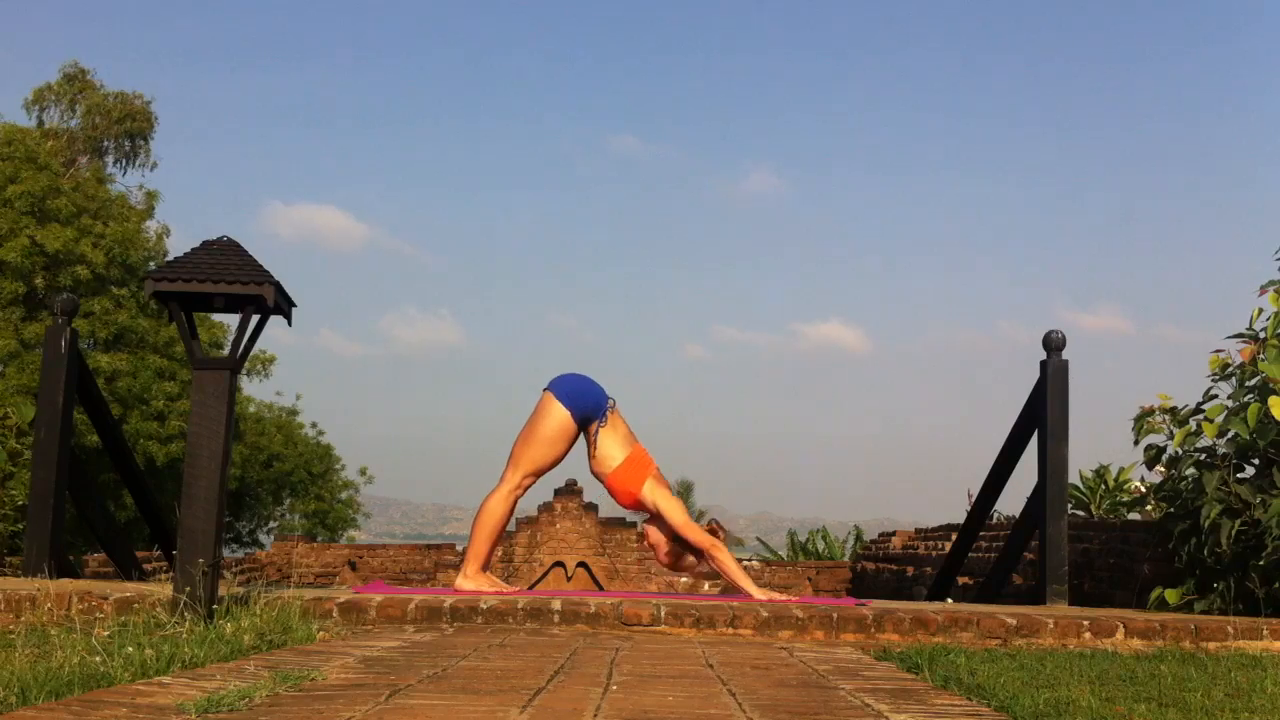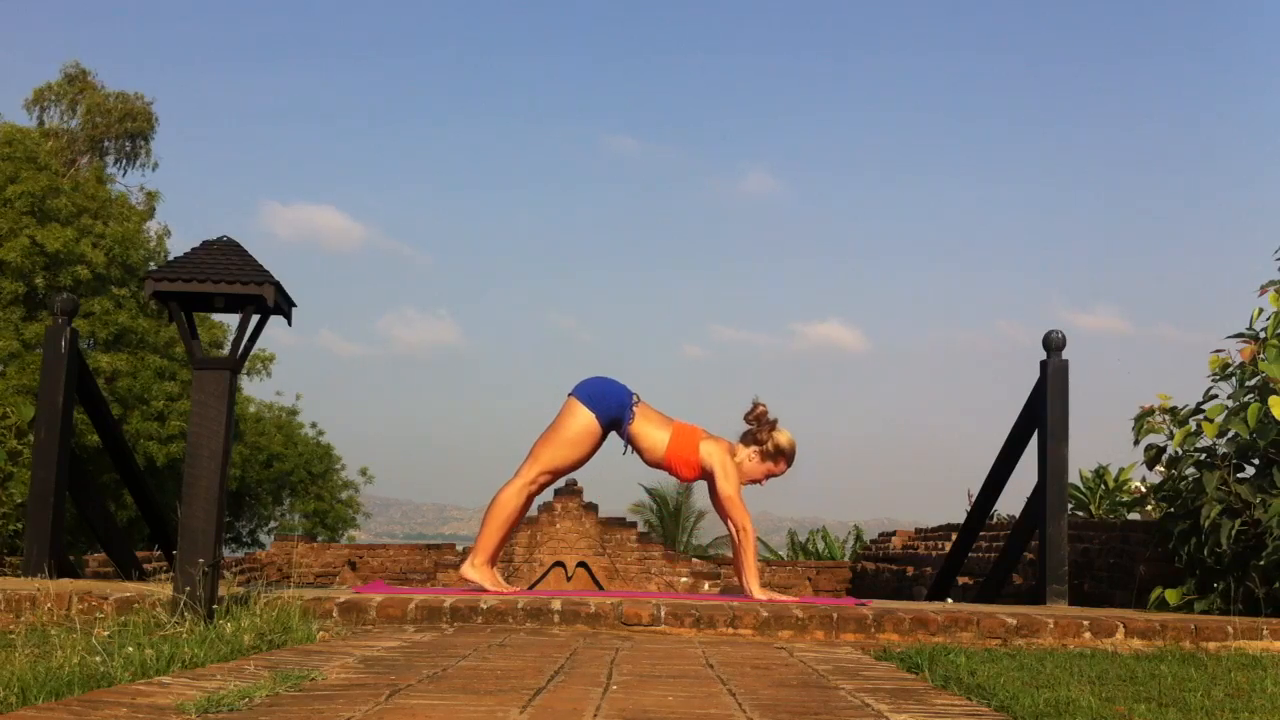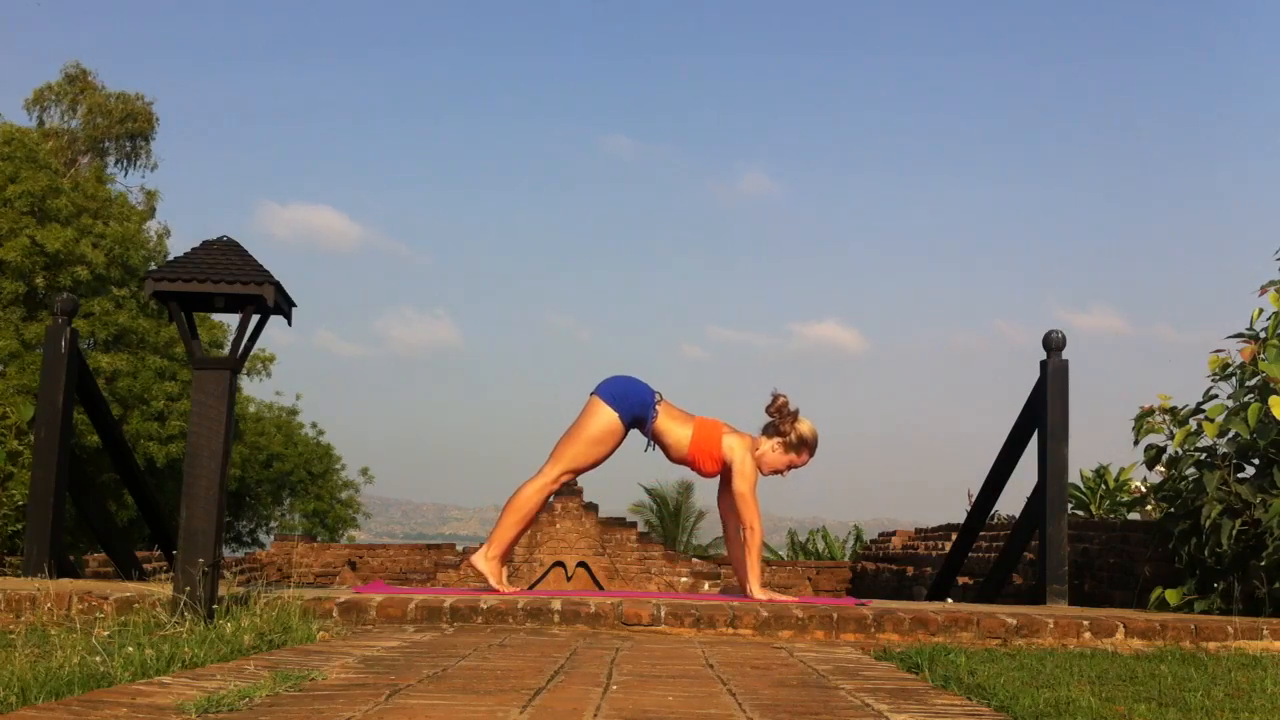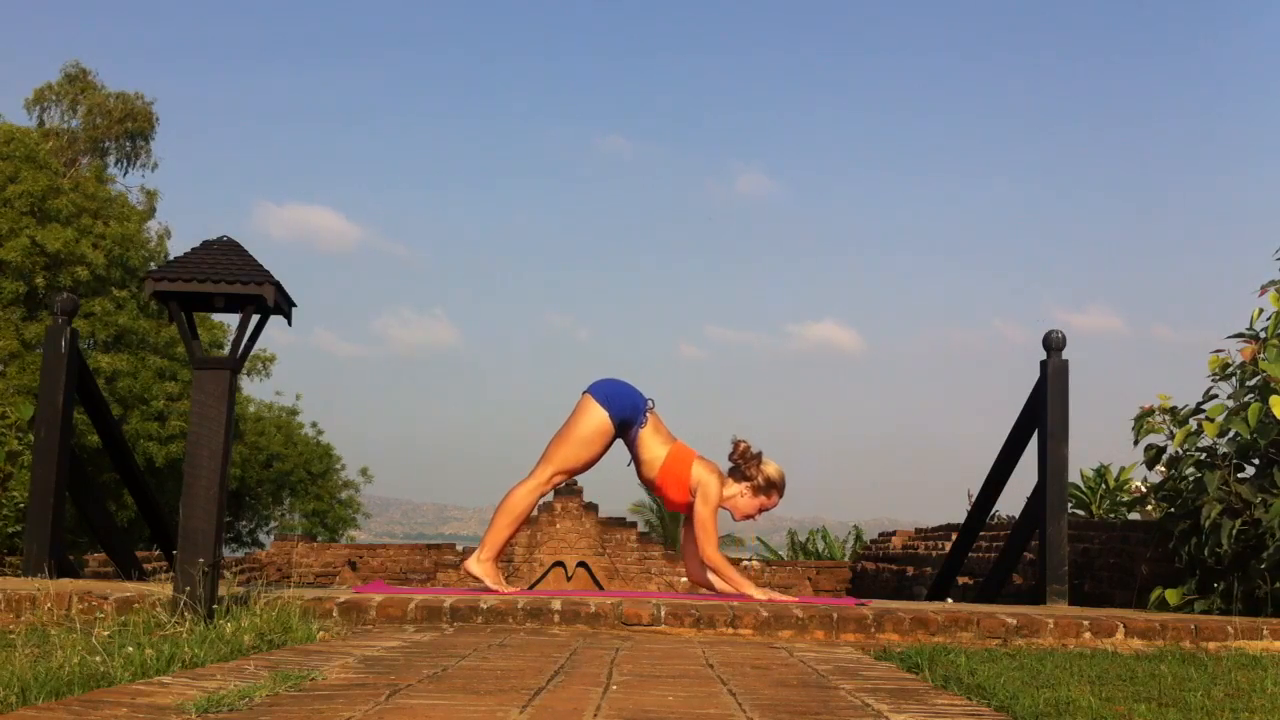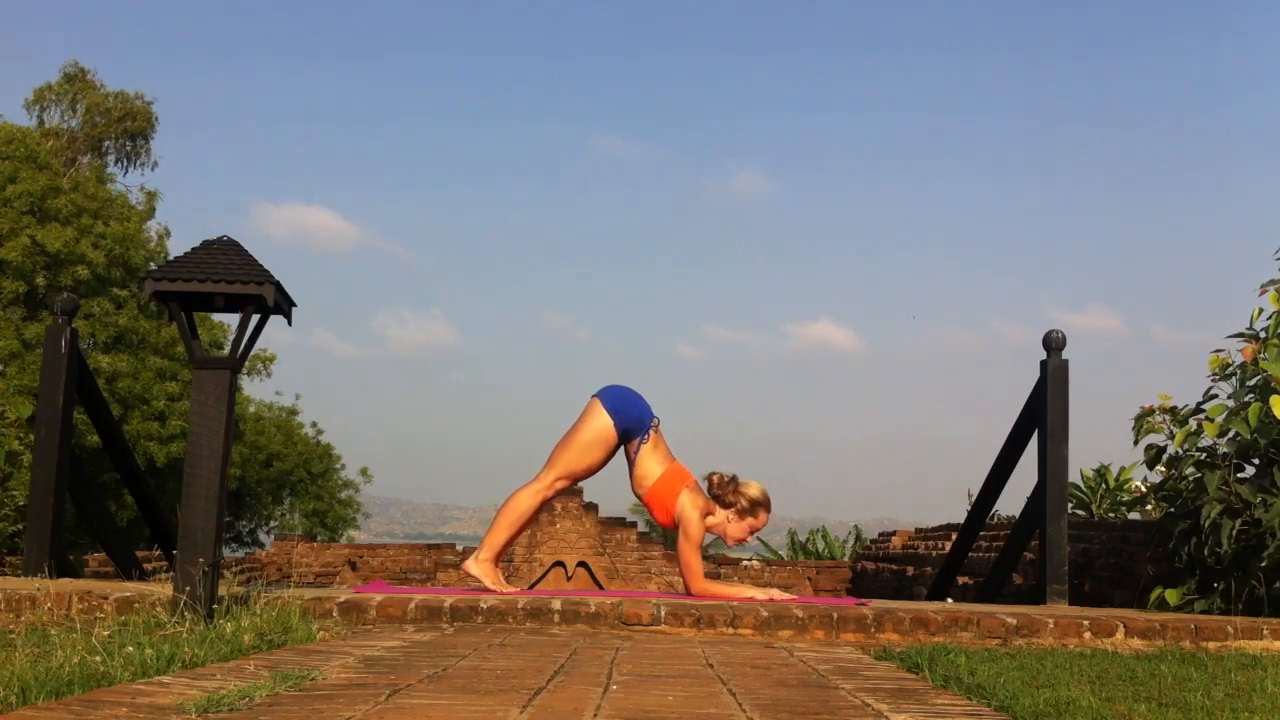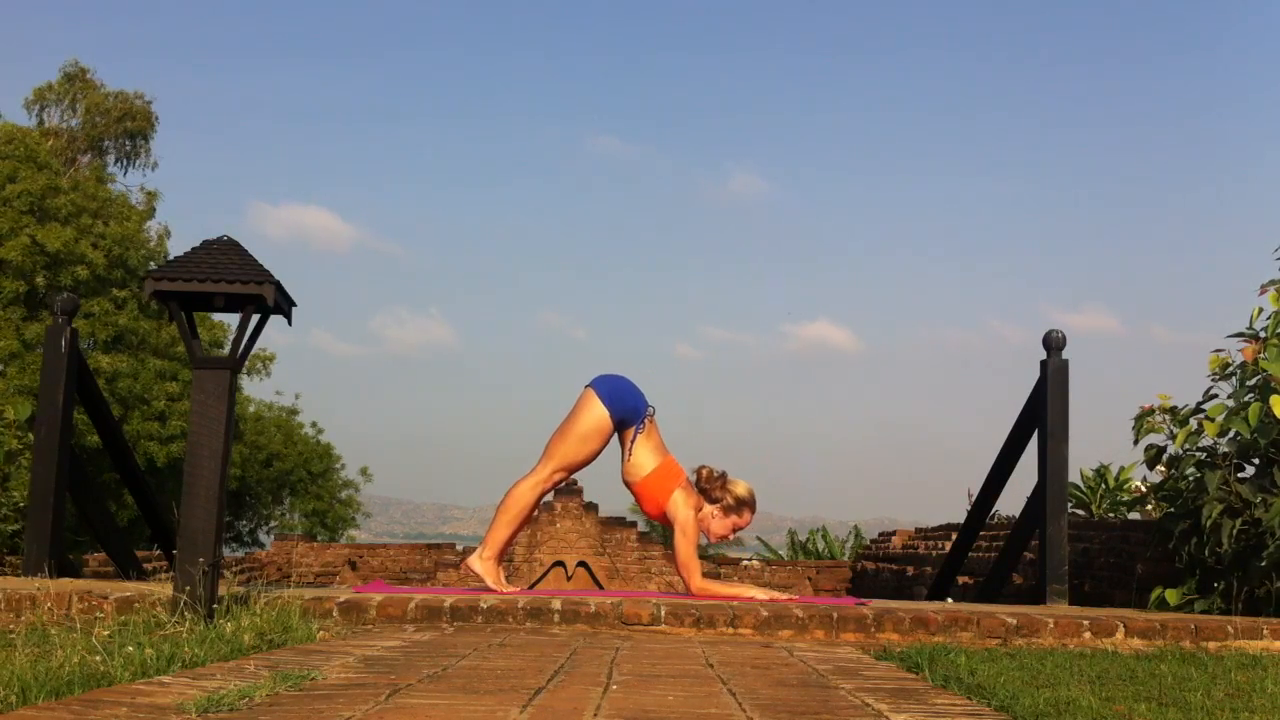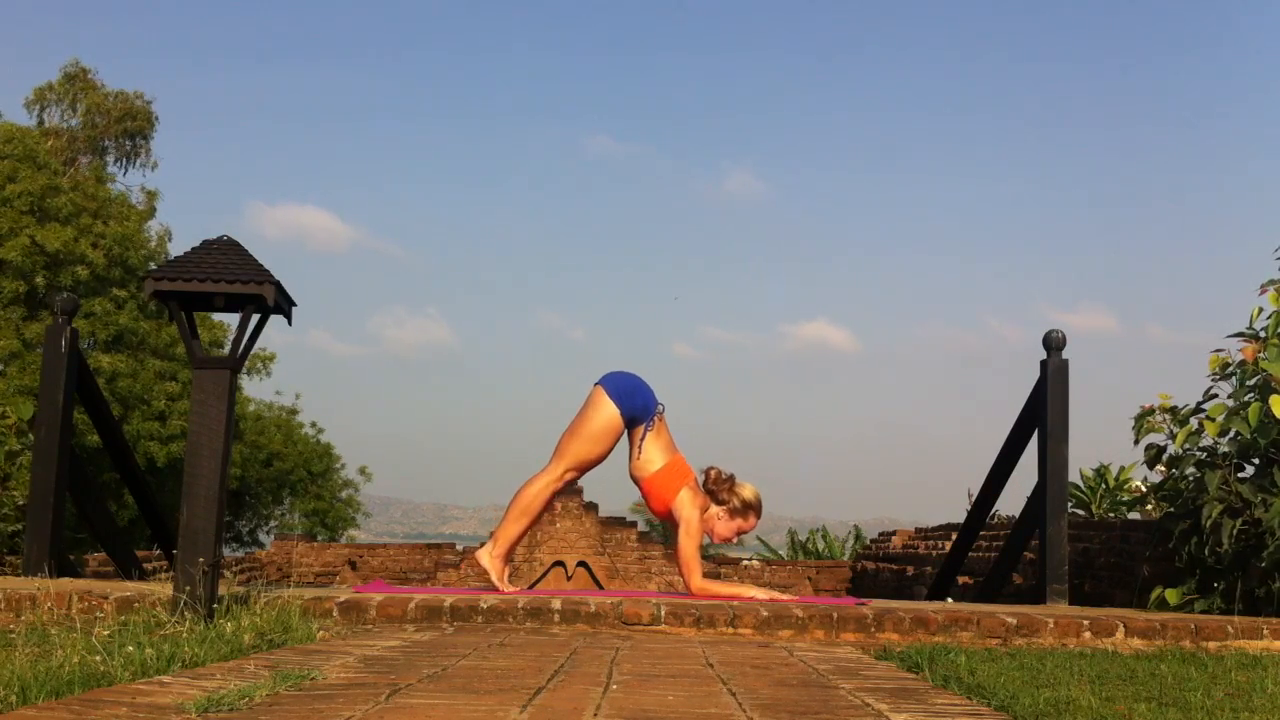
dt=0.7s
person 1, frame 1
left shoulder: (663, 502)
right shoulder: (661, 500)
left elbow: (711, 545)
right elbow: (711, 545)
left wrist: (751, 589)
right wrist: (753, 590)
left hip: (583, 404)
right hip: (577, 399)
left knee: (518, 484)
right knee: (513, 483)
left ankle: (479, 570)
right ankle: (470, 573)
person 1, frame 2
left shoulder: (716, 464)
right shoulder: (720, 458)
left elbow: (736, 529)
right elbow: (744, 527)
left wrist: (749, 587)
right wrist: (756, 589)
left hip: (609, 407)
right hip: (606, 401)
left knee: (535, 482)
right knee: (529, 479)
left ankle: (487, 564)
right ankle: (477, 563)
person 1, frame 3
left shoulder: (733, 463)
right shoulder: (741, 451)
left elbow: (733, 530)
right elbow: (751, 526)
left wrist: (749, 585)
right wrist: (757, 589)
left hip: (633, 406)
right hip: (627, 400)
left knee: (556, 478)
right knee: (552, 476)
left ankle: (498, 559)
right ankle: (490, 555)
person 1, frame 4
left shoulder: (699, 497)
right shoulder: (709, 483)
left elbow: (696, 570)
right elbow: (709, 554)
left wrist: (745, 591)
right wrist: (751, 589)
left hip: (620, 410)
right hip: (616, 402)
left knee: (548, 480)
right knee: (544, 478)
left ankle: (489, 560)
right ankle: (483, 558)
person 1, frame 5
left shoulder: (699, 514)
right shoulder: (693, 512)
left elbow: (694, 583)
right elbow: (696, 586)
left wrist: (751, 592)
right wrist: (753, 591)
left hip: (626, 416)
right hip: (620, 410)
left knee: (553, 485)
right knee: (547, 482)
left ankle: (490, 560)
right ankle: (482, 558)
person 1, frame 6
left shoulder: (688, 506)
right shoulder: (685, 509)
left elbow: (693, 580)
right elbow: (696, 585)
left wrist: (747, 591)
right wrist: (751, 591)
left hip: (620, 403)
right hip: (615, 398)
left knee: (550, 478)
right knee: (546, 475)
left ankle: (493, 558)
right ankle: (486, 555)
person 1, frame 7
left shoulder: (694, 506)
right shoulder: (691, 508)
left elbow: (694, 580)
right elbow: (695, 584)
left wrist: (749, 589)
right wrist: (751, 590)
left hip: (630, 400)
right hip: (625, 395)
left knee: (562, 477)
right knee: (557, 474)
left ankle: (500, 554)
right ankle: (495, 552)
